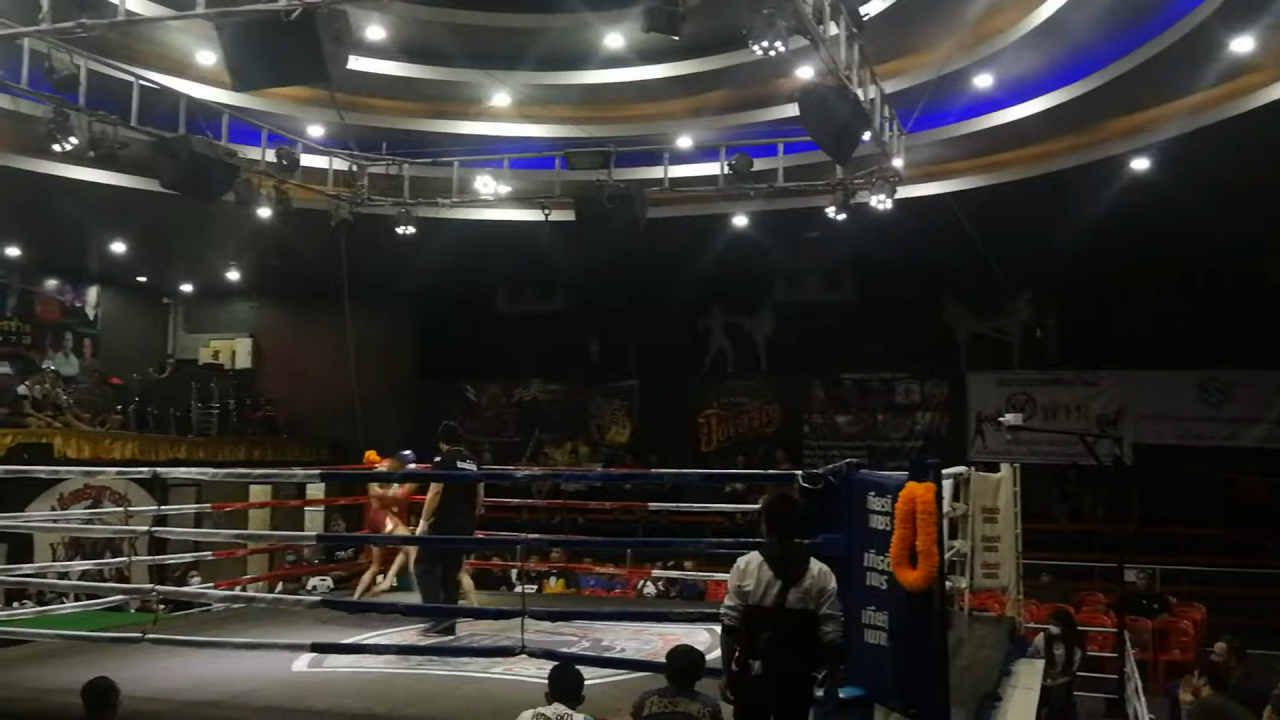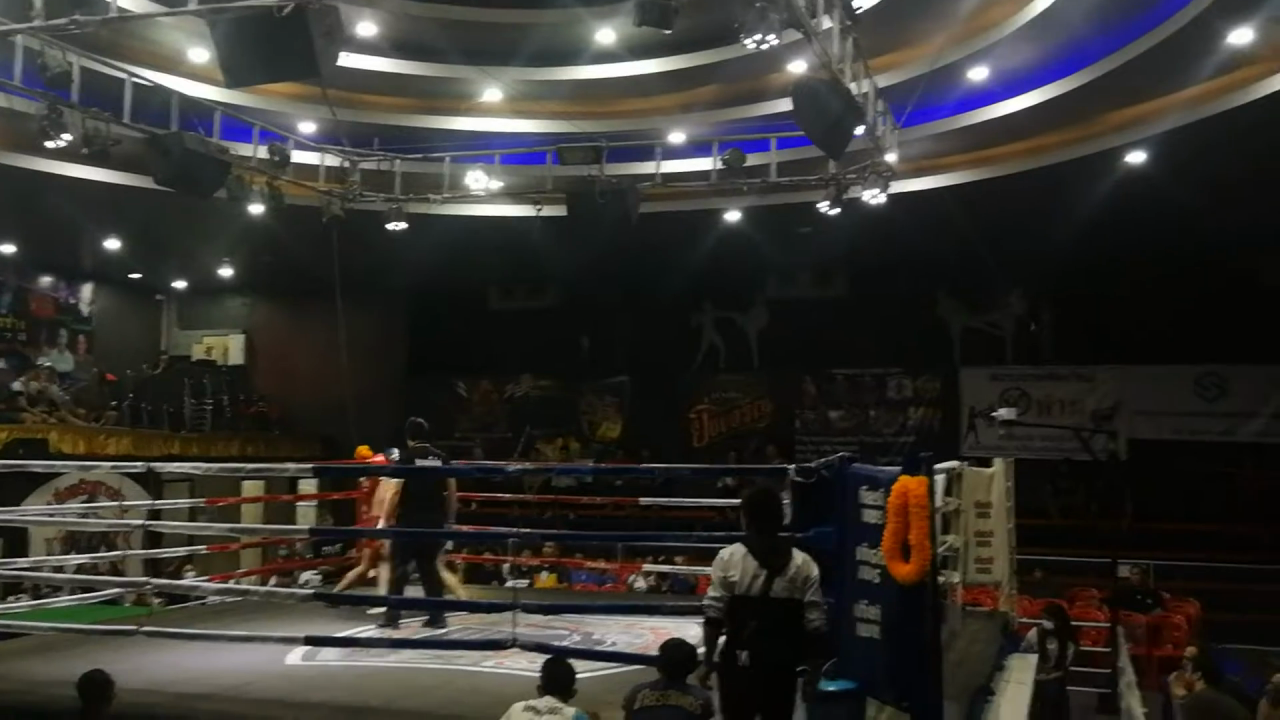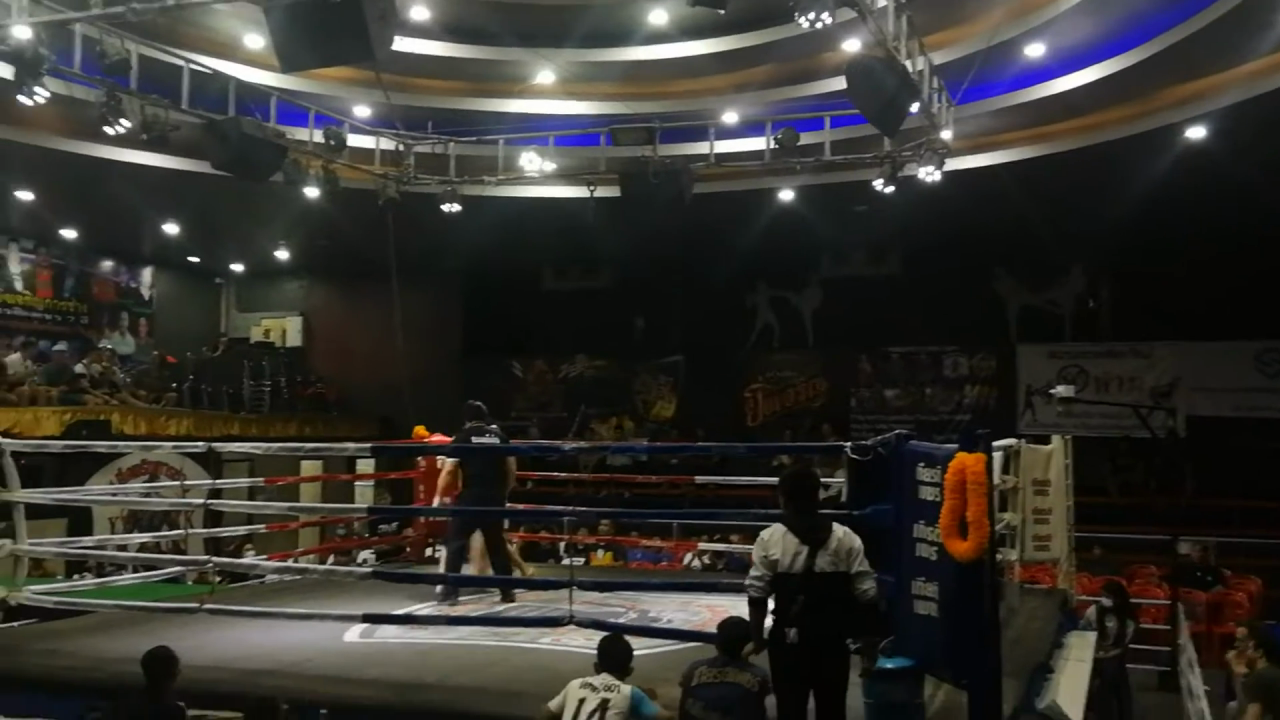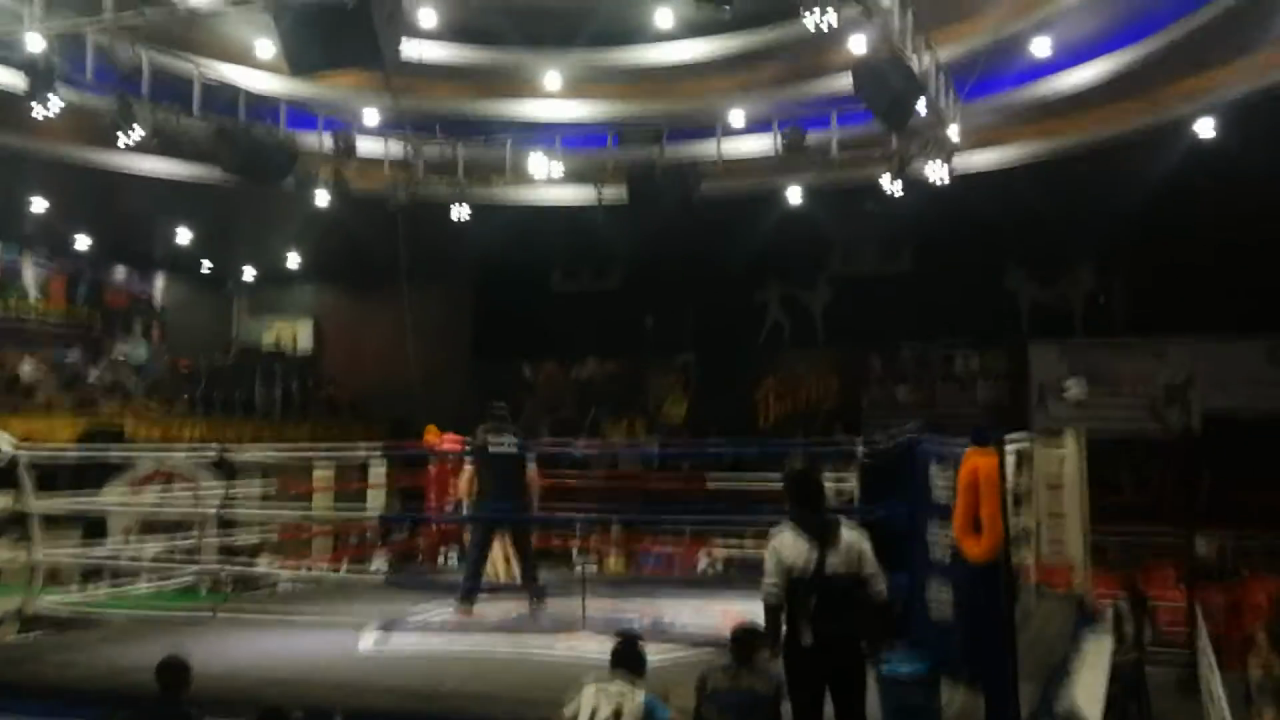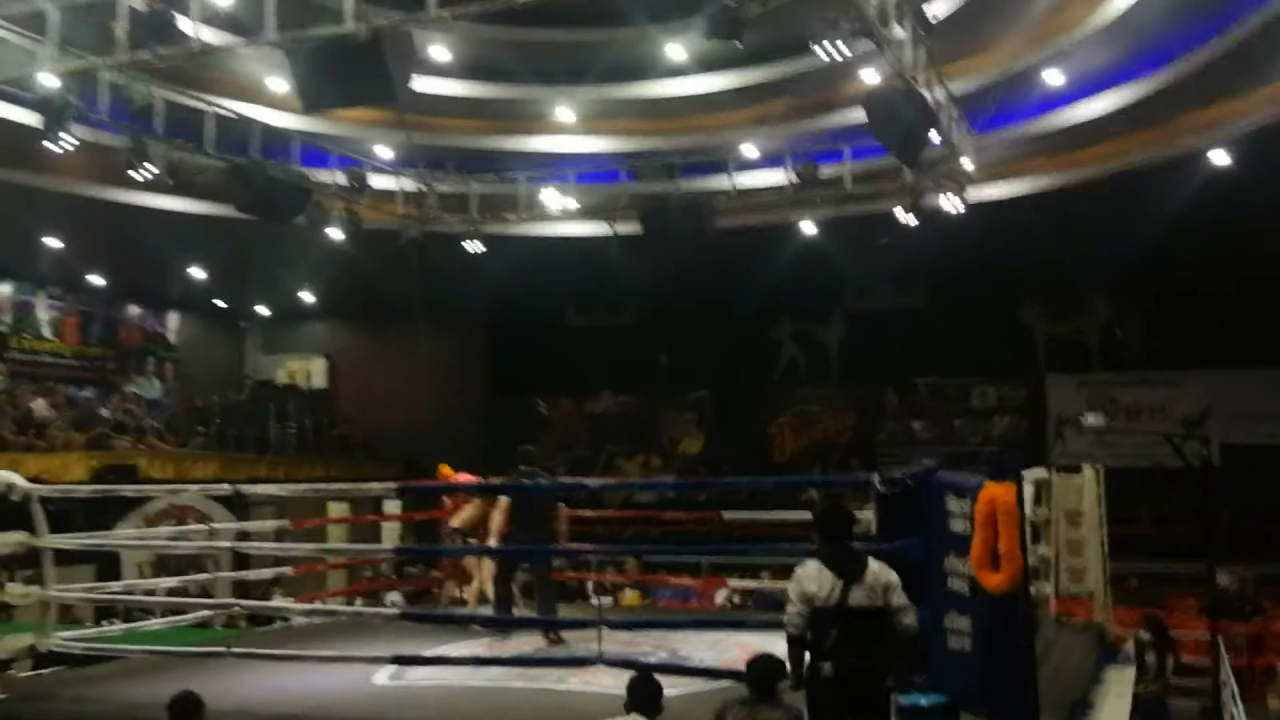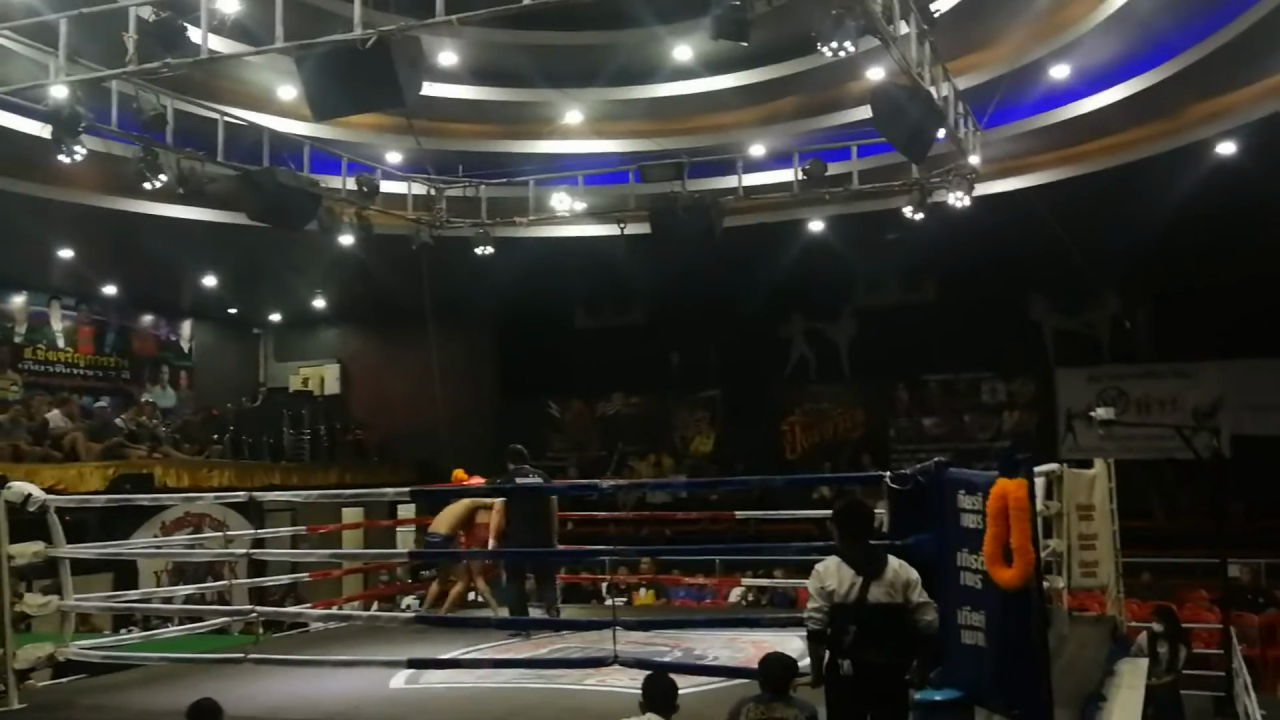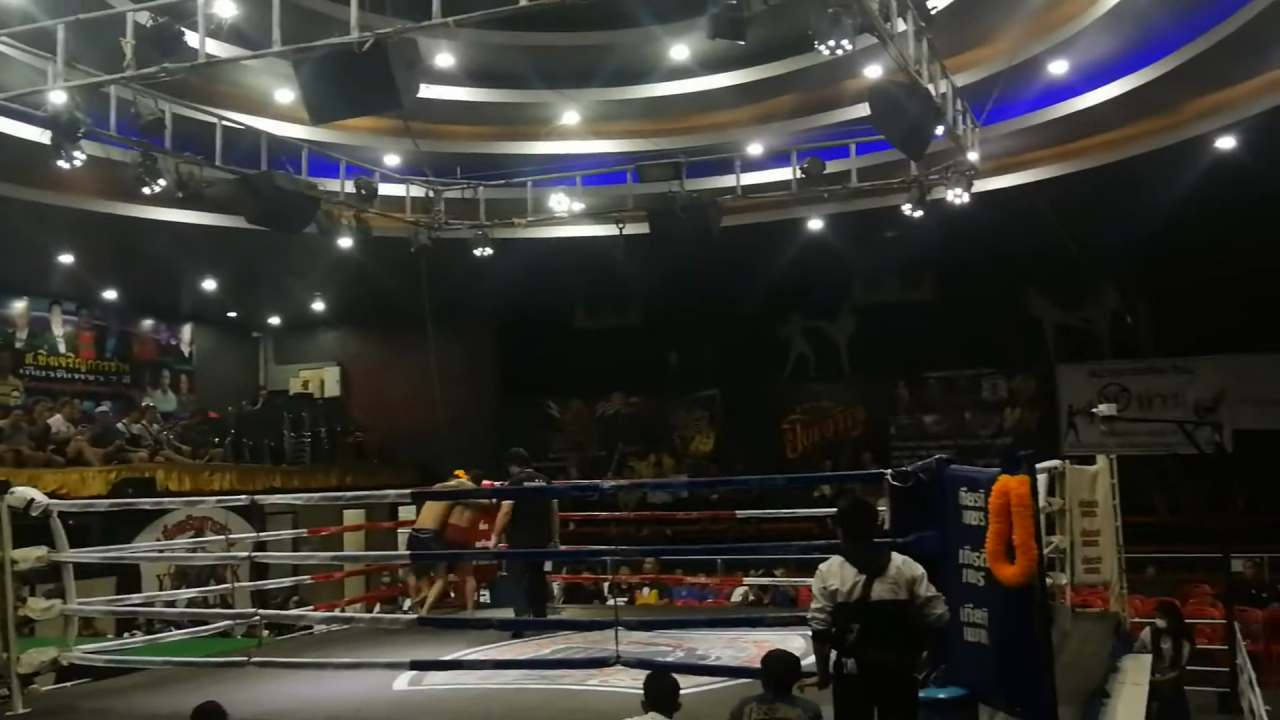
dt=0.4s
person 1, frame 1
left shoulder: (745, 566)
right shoulder: (821, 574)
left elbow: (731, 626)
right elbow: (831, 635)
left wrist: (727, 673)
left hip: (753, 673)
right hip: (797, 677)
person 1, frame 2
left shoulder: (729, 558)
right shoulder: (803, 564)
left elbow: (714, 616)
right elbow: (815, 623)
left wrist: (709, 662)
right wrist: (813, 668)
left hip: (738, 663)
right hip: (781, 666)
person 1, frame 3
left shoulder: (770, 539)
right shoulder: (846, 538)
left elbow: (757, 596)
right elbow: (867, 595)
left wrist: (757, 638)
right wrist: (870, 640)
left hip: (789, 641)
right hip: (832, 641)
person 1, frame 4
left shoulder: (781, 542)
right shoulder: (854, 539)
left elbow: (773, 600)
right elbow: (877, 593)
left wrist: (774, 642)
right wrist: (871, 634)
left hip: (805, 643)
right hip: (847, 642)
person 1, frame 5
left shoulder: (805, 575)
right shoulder: (882, 573)
left elbow: (796, 633)
right elbow: (906, 627)
left wrist: (797, 674)
right wrist: (894, 666)
left hip: (827, 676)
right hip: (871, 675)
person 1, frame 6
left shoulder: (825, 571)
right shoulder: (901, 570)
left elbow: (816, 629)
right elbow: (927, 623)
left wrist: (817, 672)
right wrist: (910, 661)
left hip: (846, 672)
right hip: (890, 671)
person 1, frame 7
left shoulder: (829, 572)
right shoulder: (906, 567)
left elbow: (821, 628)
right elbow: (937, 615)
left wrist: (823, 674)
left hip: (853, 671)
right hip: (898, 669)
person 2, frame 1
left shoulder: (443, 459)
right shoulder: (471, 462)
left elbow: (435, 492)
right elbow: (479, 498)
left wrist: (423, 521)
left hip: (444, 524)
right hip: (464, 525)
left knee: (424, 567)
right knee: (450, 574)
right ankle: (447, 623)
person 2, frame 2
left shoulder: (406, 458)
right shoulder: (442, 458)
left elbow: (395, 491)
right elbow: (452, 492)
right wrist: (449, 518)
left hip: (410, 521)
right hip: (435, 521)
left knee: (399, 568)
right knee: (430, 568)
left ankle: (392, 617)
right ankle: (436, 616)
person 2, frame 3
left shoulder: (461, 438)
right shoulder: (501, 437)
left elbow: (449, 471)
right elbow: (511, 471)
right wrist: (504, 493)
left hip: (469, 498)
right hip: (495, 499)
left knee: (456, 544)
right knee: (498, 545)
left ankle: (450, 592)
right ankle: (507, 592)
person 2, frame 4
left shoulder: (479, 443)
right shoulder: (520, 442)
left elbow: (468, 476)
right elbow: (532, 475)
left wrist: (468, 502)
right wrist: (533, 502)
left hip: (487, 505)
right hip: (517, 505)
left knee: (476, 554)
right knee: (524, 551)
left ankle: (467, 601)
right ankle: (534, 596)
person 2, frame 5
left shoulder: (514, 481)
right shoulder: (550, 483)
left elbow: (502, 509)
right elbow: (561, 516)
left wrist: (494, 537)
right wrist: (562, 543)
left hip: (515, 539)
right hip: (542, 541)
left knee: (503, 578)
right knee: (544, 585)
right ankle: (550, 629)
person 2, frame 6
left shoulder: (505, 481)
right shoulder: (543, 478)
left elbow: (499, 511)
right elbow: (553, 509)
left wrist: (493, 538)
right wrist: (554, 536)
left hip: (515, 538)
right hip: (541, 537)
left knee: (515, 581)
right knee: (546, 578)
right ankle: (552, 610)
person 2, frame 7
left shoulder: (514, 482)
right shoulder: (545, 481)
left elbow: (505, 512)
right elbow: (554, 511)
left wrist: (495, 536)
right wrist: (555, 537)
left hip: (520, 539)
right hip: (541, 539)
left knee: (519, 579)
right knee: (538, 578)
left ankle: (524, 615)
right ankle: (540, 618)
